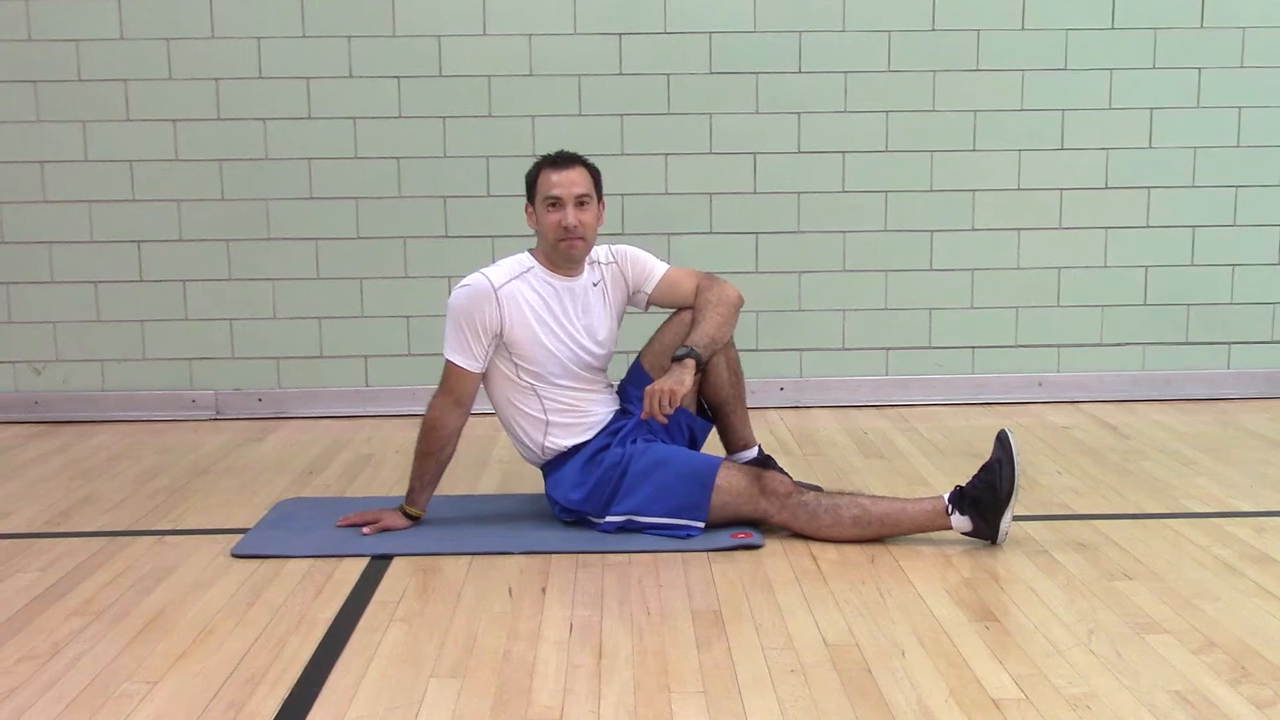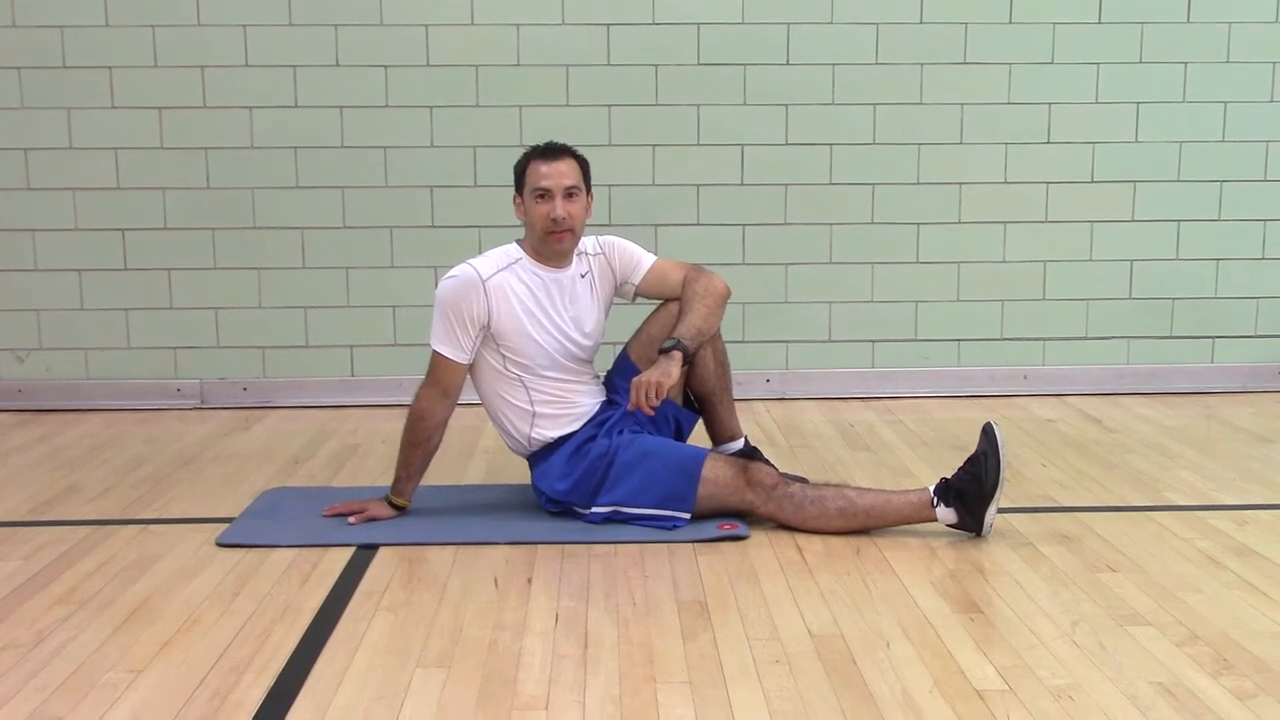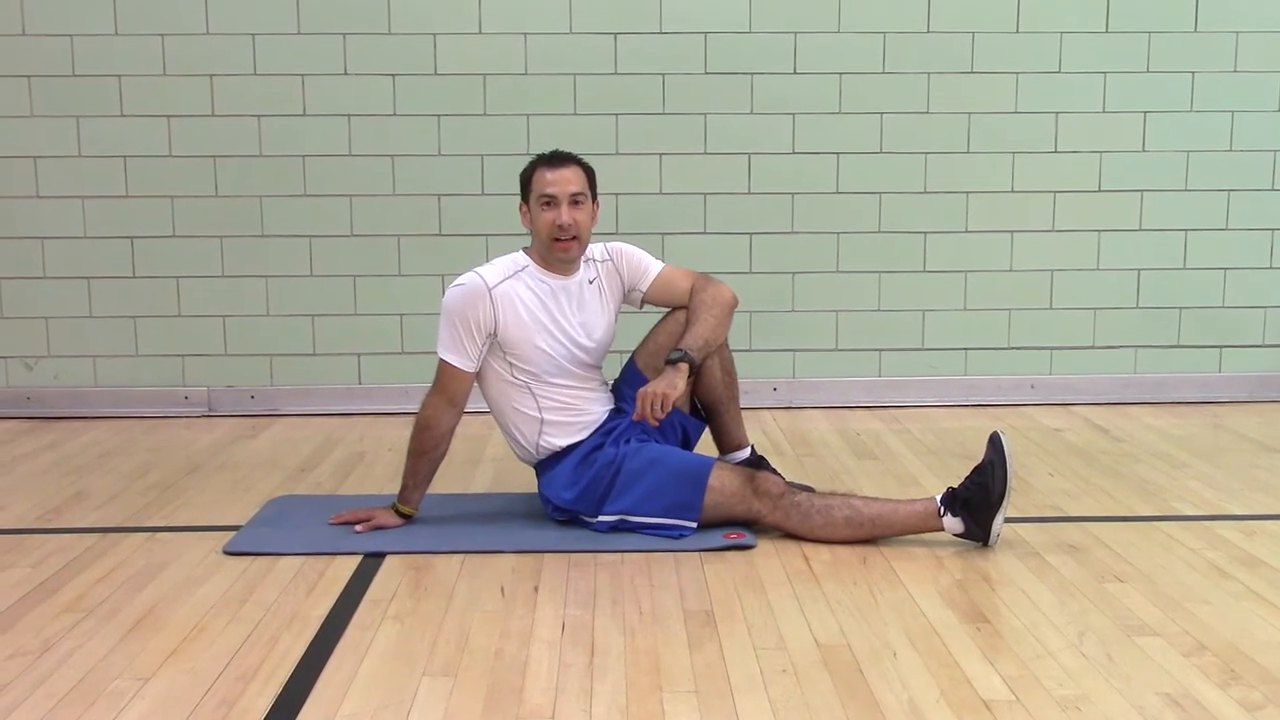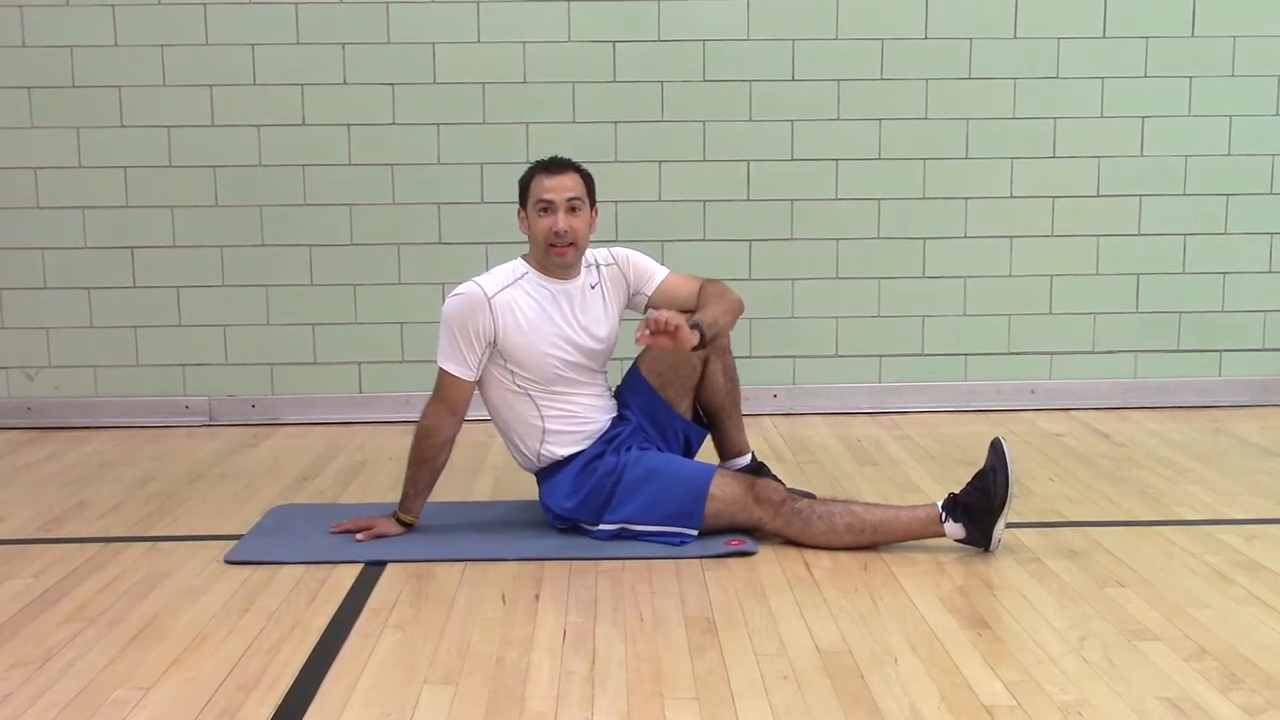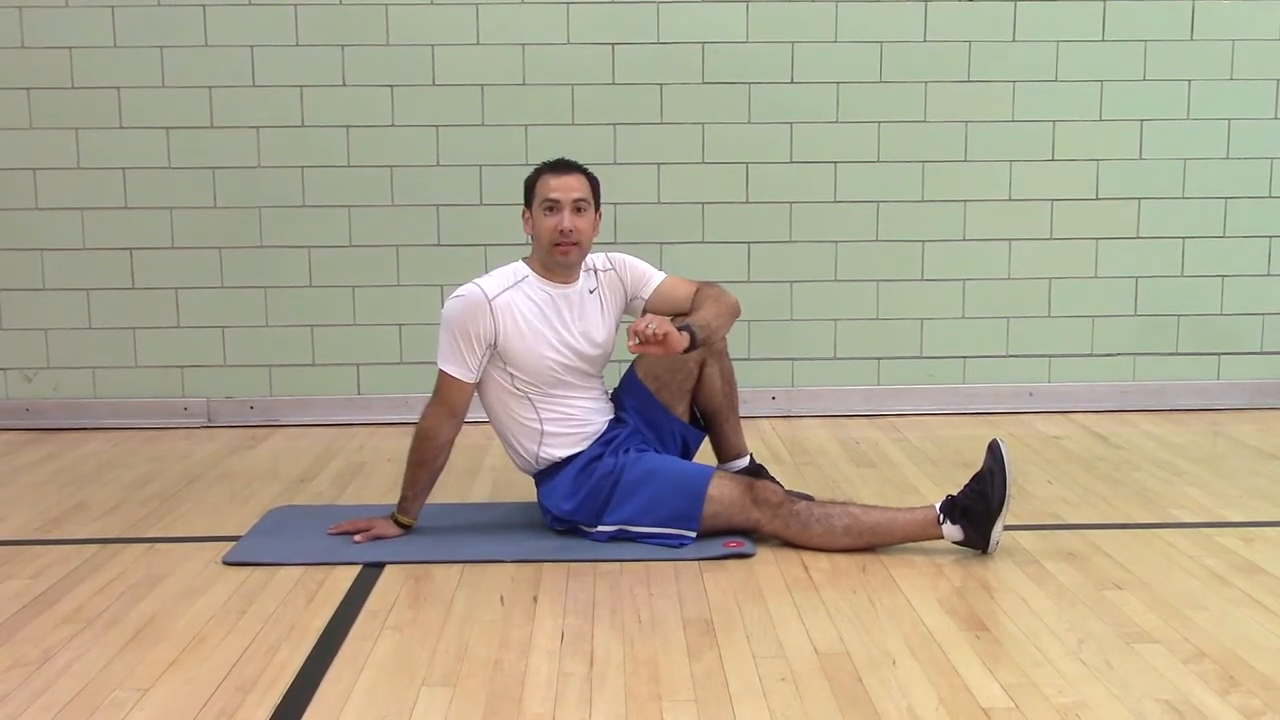
dt=1s
person 1, frame 1
left shoulder: (617, 264)
right shoulder: (485, 294)
left elbow: (721, 292)
right elbow: (450, 407)
left wrist: (685, 364)
right wrist: (412, 508)
left hip: (628, 424)
right hip: (585, 471)
left knee: (703, 320)
right knee: (773, 496)
left ankle: (746, 459)
right ankle: (960, 511)
person 1, frame 2
left shoulder: (604, 256)
right shoulder: (472, 285)
left elbow: (709, 284)
right elbow: (436, 399)
left wrist: (671, 356)
right wrist: (397, 499)
left hip: (616, 415)
right hip: (571, 462)
left knee: (689, 310)
right knee: (759, 490)
left ankle: (734, 450)
right ankle: (944, 502)
person 1, frame 3
left shoulder: (612, 262)
right shoulder: (479, 294)
left elbow: (716, 292)
right elbow: (443, 407)
left wrist: (678, 367)
right wrist: (404, 507)
left hip: (624, 423)
right hip: (578, 470)
left knee: (697, 320)
right knee: (765, 498)
left ankle: (740, 458)
right ankle: (951, 513)
person 1, frame 4
left shoulder: (614, 267)
right shoulder: (479, 303)
left elbow: (722, 296)
right elbow: (444, 415)
left wrist: (691, 331)
right wrist: (405, 516)
left hip: (627, 431)
right hip: (582, 480)
left knee: (704, 327)
right knee: (768, 507)
left ankle: (742, 468)
right ankle: (953, 519)
person 1, frame 5
left shoulder: (612, 272)
right shoulder: (479, 304)
left elbow: (720, 302)
right elbow: (443, 417)
left wrist: (680, 336)
right wrist: (403, 519)
left hip: (625, 434)
right hip: (579, 480)
left knee: (698, 331)
right knee: (764, 507)
left ankle: (740, 468)
right ankle: (950, 521)
